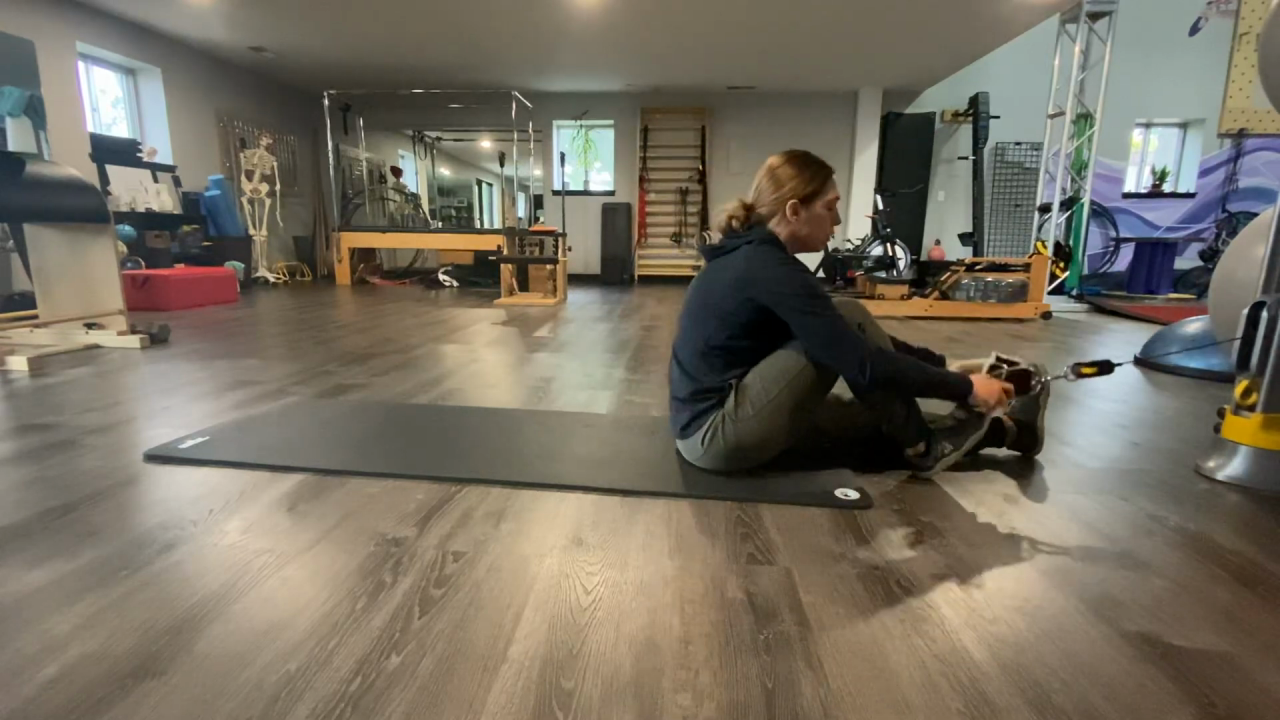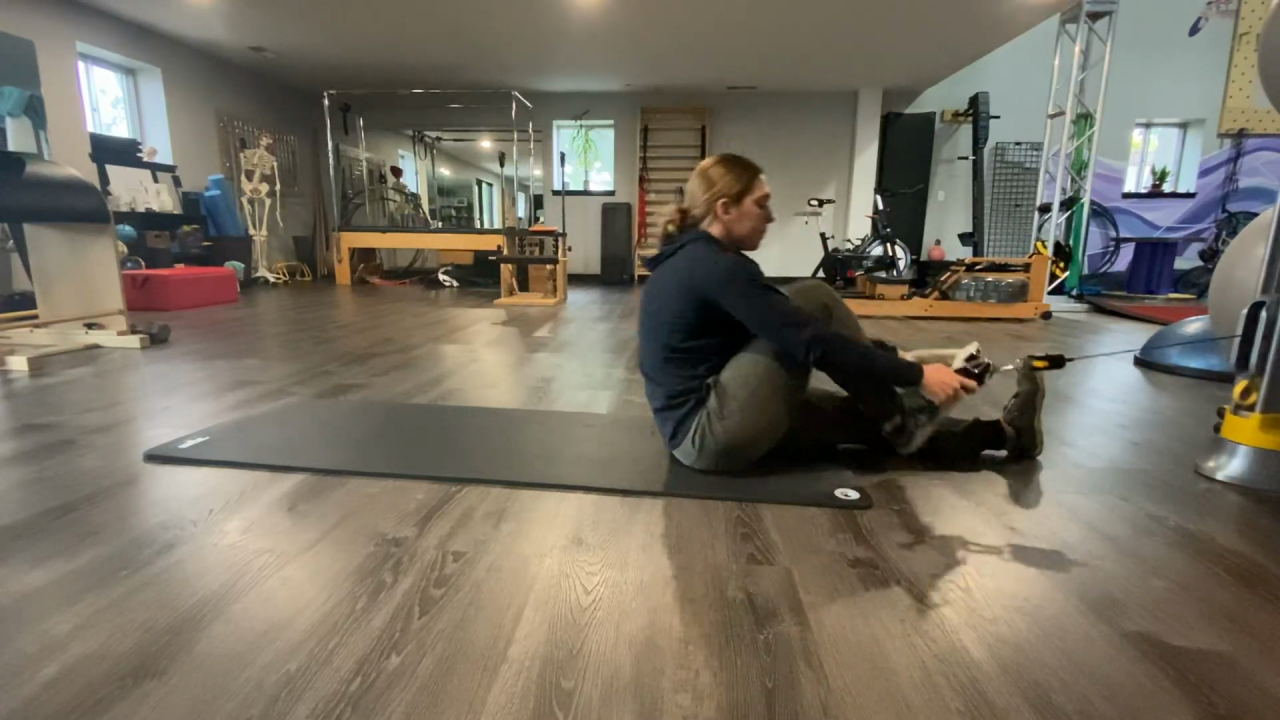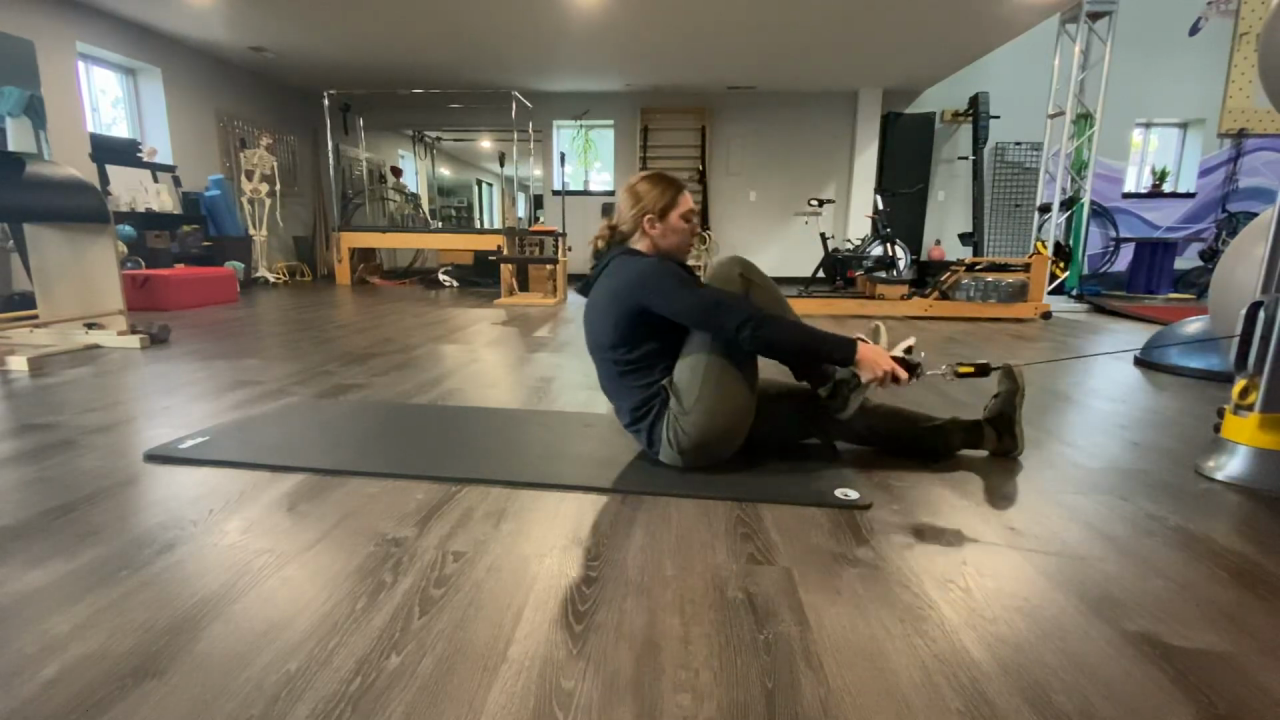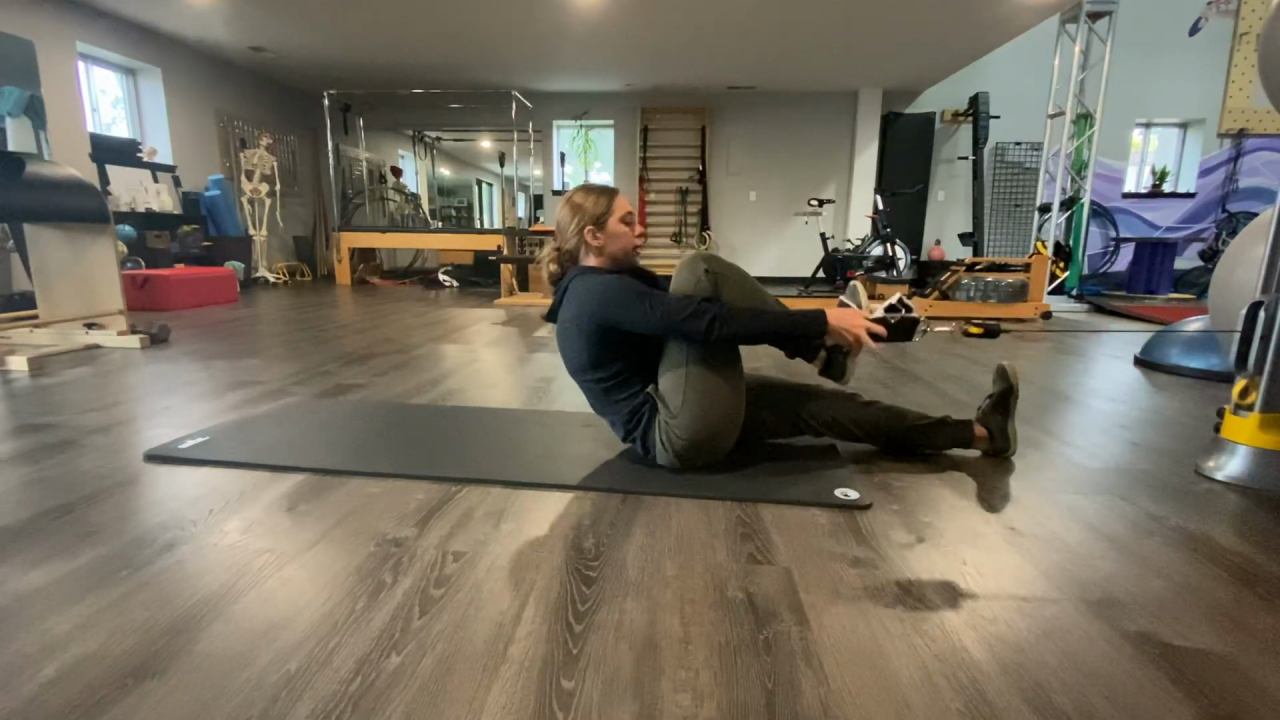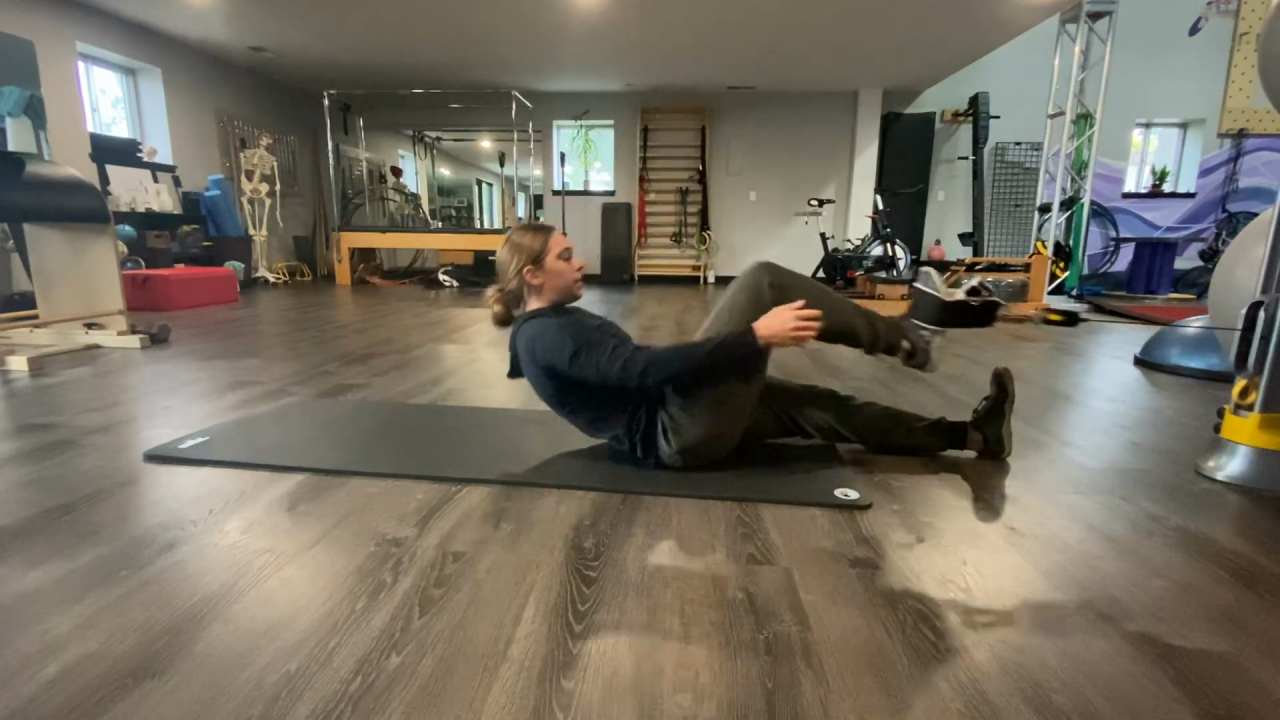
dt=0.5s
person 1, frame 1
left shoulder: (752, 255)
right shoulder: (772, 271)
right elbow: (864, 363)
left wrist: (944, 366)
right wrist: (965, 387)
left hip: (712, 421)
right hip: (719, 435)
right knee: (848, 318)
left ankle: (1004, 431)
right ankle: (922, 446)
person 1, frame 2
left shoulder: (696, 259)
right shoulder: (715, 267)
left elbow: (789, 327)
right elbow: (812, 339)
left wrist: (895, 359)
right wrist: (916, 374)
left hip: (705, 423)
right hip: (712, 435)
left knee: (860, 413)
right knee: (814, 302)
left ankle: (1002, 434)
right ankle: (900, 420)
person 1, frame 3
left shoulder: (634, 270)
right shoulder: (645, 276)
left elbow: (725, 322)
right elbow: (743, 325)
right wrist: (850, 353)
left hip: (681, 421)
right hip: (685, 432)
left knee: (824, 408)
right knee: (732, 275)
left ankle: (983, 433)
right ankle: (832, 384)
person 1, frame 4
left shoulder: (605, 284)
right shoulder: (602, 294)
left elbow: (686, 316)
right elbow: (708, 320)
left wrist: (798, 329)
right wrist: (818, 323)
left hip: (680, 420)
right hip: (681, 437)
left knee: (816, 403)
right knee: (700, 270)
left ankle: (978, 433)
right ankle: (820, 349)
person 1, frame 5
left shoulder: (554, 323)
right shoulder: (548, 336)
right elbow: (645, 370)
left wrist: (738, 342)
right wrist: (752, 337)
left hip: (672, 422)
right hip: (683, 436)
left knee: (812, 405)
right knee: (763, 281)
left ankle: (970, 435)
right ankle: (901, 343)
